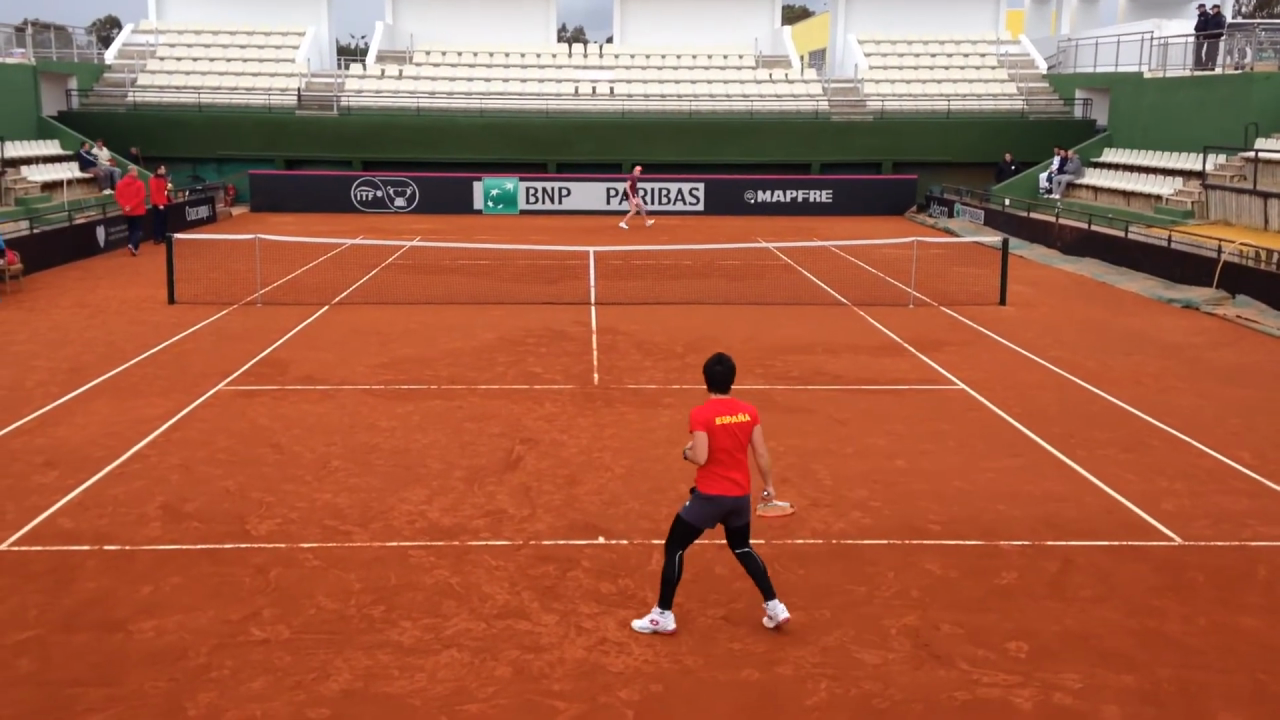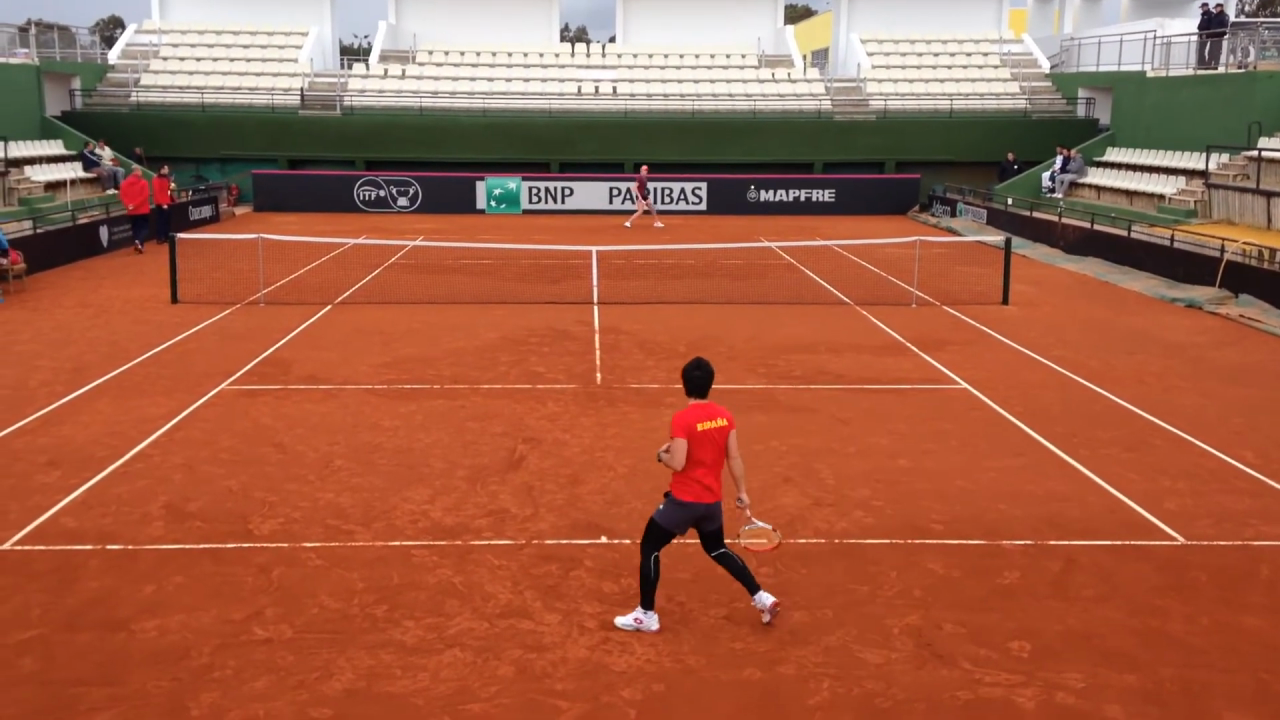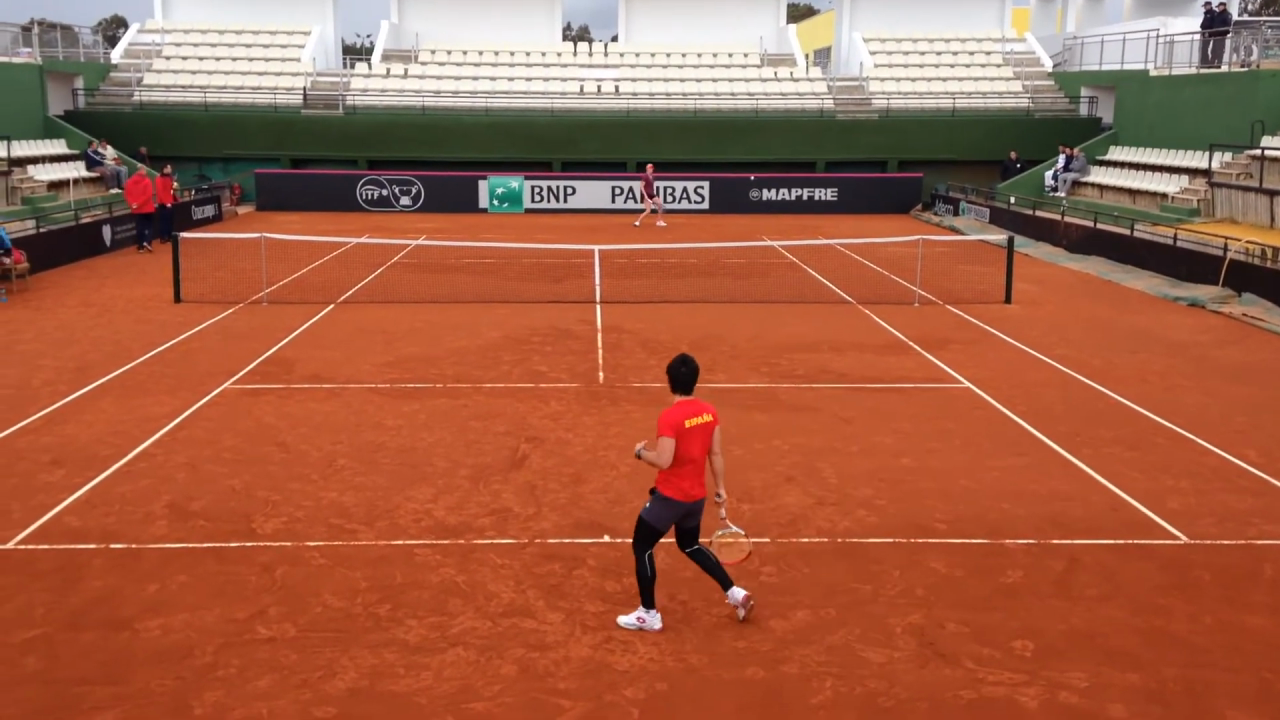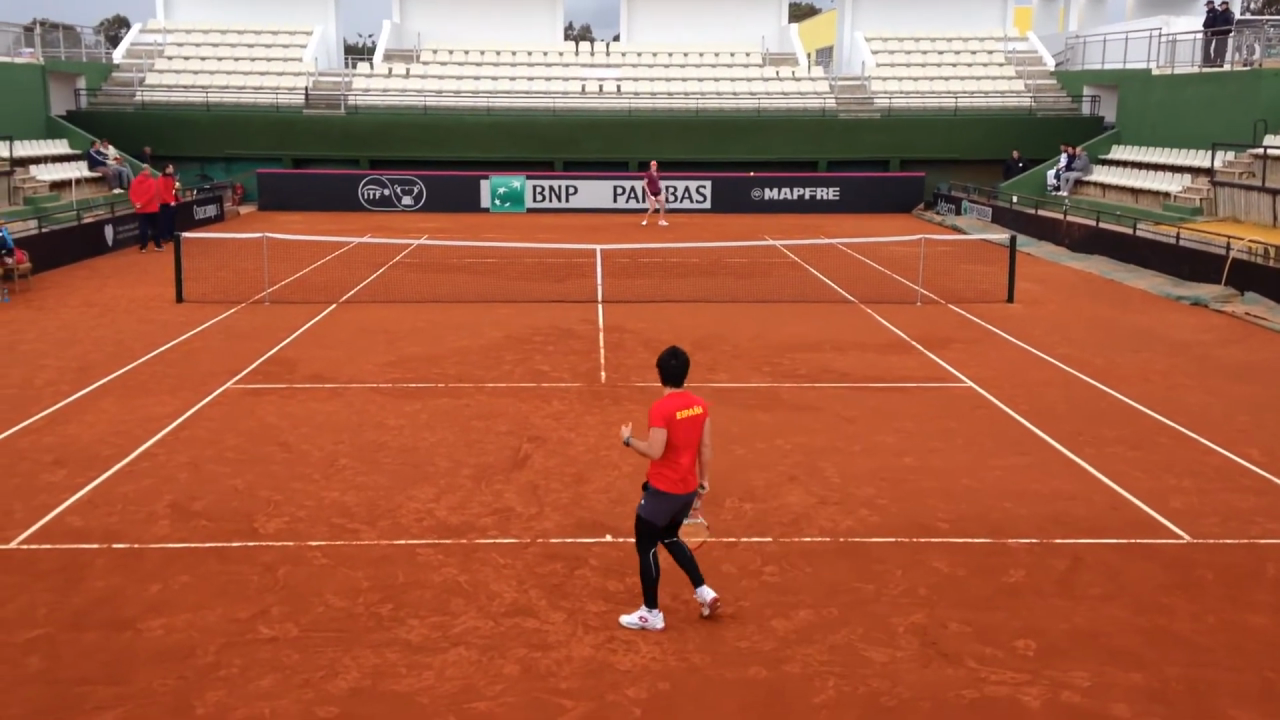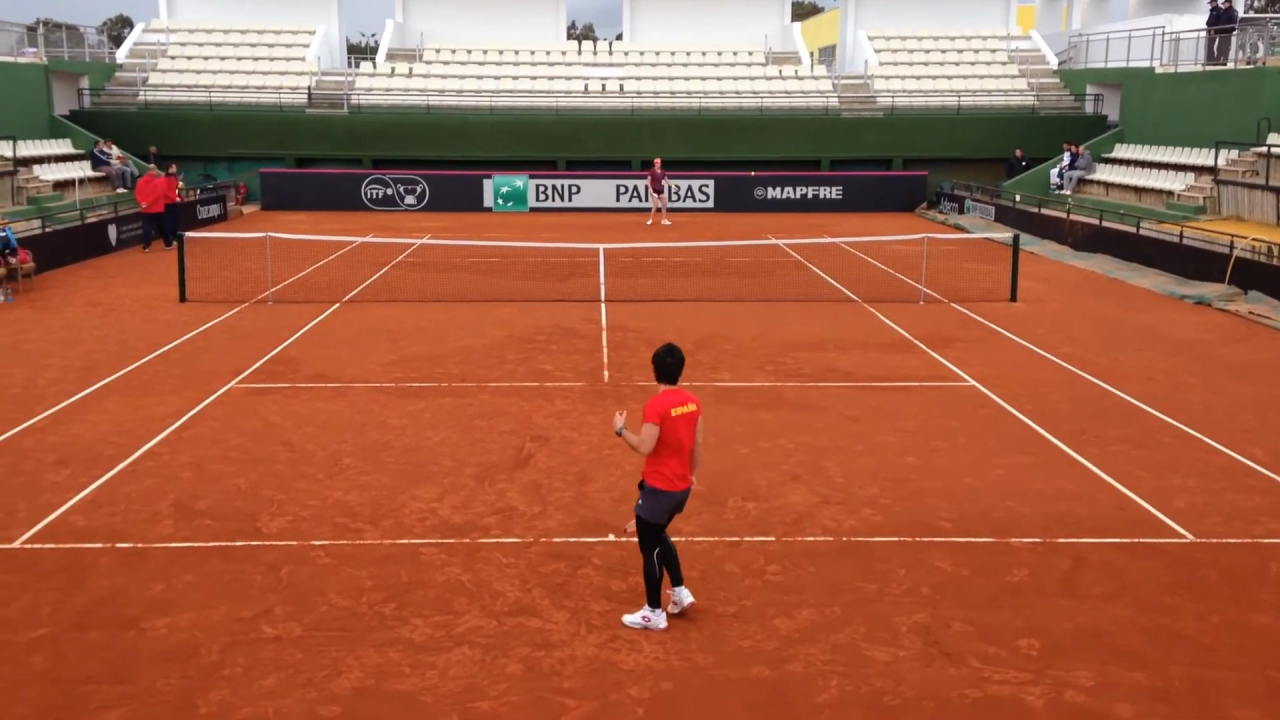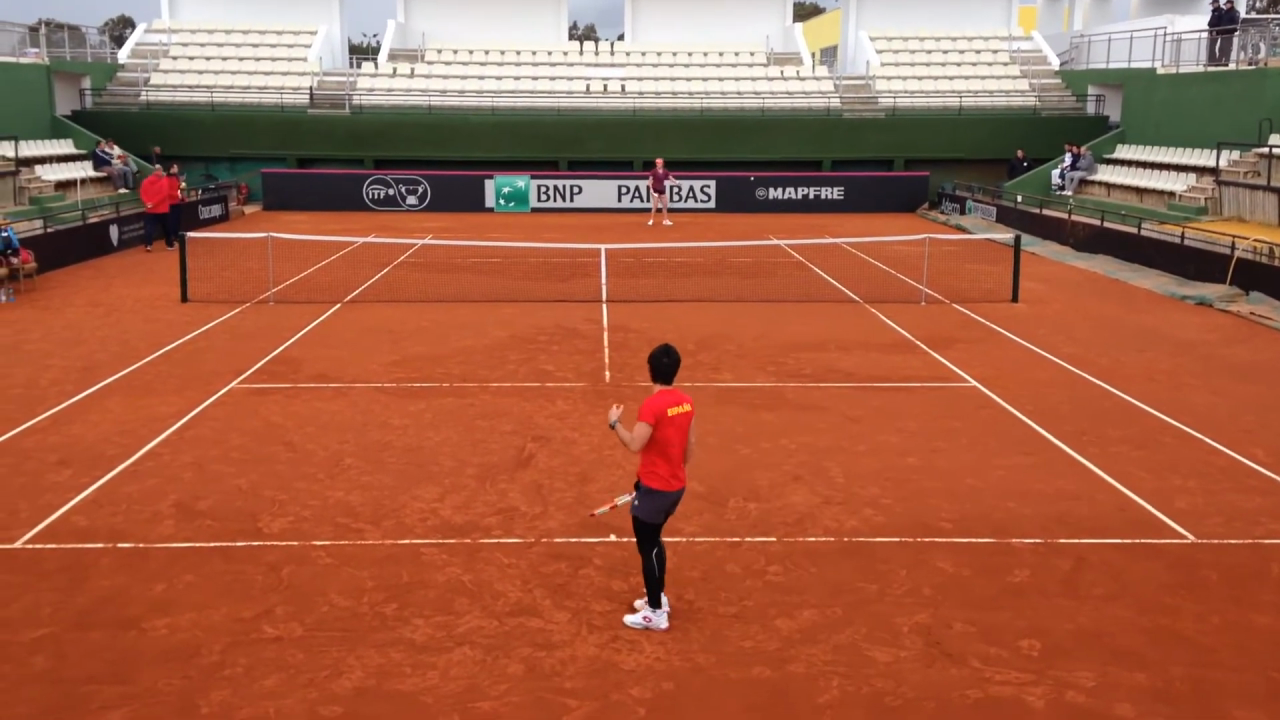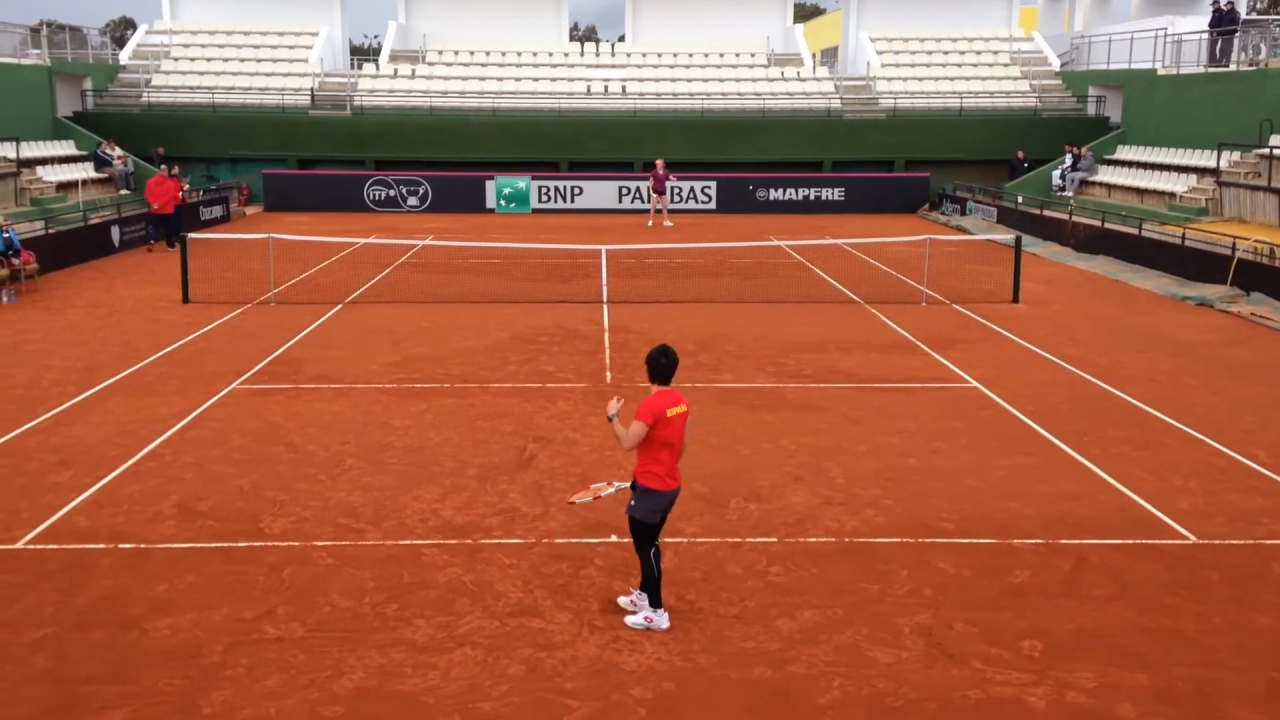
dt=0.1s
person 1, frame 1
left shoulder: (701, 414)
right shoulder: (748, 411)
left elbow: (700, 458)
right elbow: (761, 453)
left wrist: (687, 451)
right wrist: (768, 485)
left hip: (708, 496)
right hip: (739, 496)
left knee: (673, 548)
right knee: (741, 549)
left ankle: (663, 615)
right ankle: (775, 607)
person 1, frame 2
left shoulder: (682, 419)
right shoulder: (724, 416)
left elbow: (678, 464)
right elbow: (734, 457)
left wrist: (662, 455)
right wrist: (742, 491)
left hip: (683, 500)
right hip: (712, 501)
left knee: (649, 549)
right knee: (717, 550)
left ankle: (647, 615)
right ankle: (762, 598)
person 1, frame 3
left shoulder: (670, 416)
right shoulder: (709, 412)
left elbow: (664, 462)
right elbow: (716, 454)
left wrist: (640, 453)
right wrist: (720, 487)
left hip: (669, 497)
right hip: (695, 497)
left knee: (642, 547)
right knee: (692, 547)
left ankle: (648, 614)
right ankle: (734, 593)
person 1, frame 4
left shoulder: (661, 408)
right shoulder: (700, 405)
left elbow: (655, 452)
right elbow: (705, 446)
left wrist: (628, 439)
right wrist: (703, 479)
left hip: (662, 490)
right hip: (687, 490)
left knee: (646, 547)
right knee: (669, 538)
left ankle: (651, 613)
right ankle: (704, 591)
person 1, frame 5
left shoulder: (656, 405)
right shoulder: (693, 402)
left elbow: (645, 447)
right elbow: (697, 445)
left wrist: (620, 429)
left hip: (658, 488)
right hip: (682, 486)
left knee: (650, 548)
right knee: (660, 538)
left ankle: (654, 613)
right ankle: (681, 593)
person 1, frame 6
left shoulder: (651, 405)
right shoulder: (686, 402)
left elbow: (635, 445)
left wrist: (614, 423)
left hip: (653, 487)
right hip: (676, 486)
left knee: (648, 548)
right knee: (653, 540)
left ankle: (656, 613)
right ankle: (656, 598)
person 1, frame 7
left shoulder: (650, 406)
right shoulder: (681, 402)
left elbow: (627, 442)
left wrist: (612, 415)
left hip: (650, 487)
right hip: (671, 485)
left knee: (645, 548)
right knee: (650, 542)
left ankle: (656, 613)
right ankle: (644, 596)
